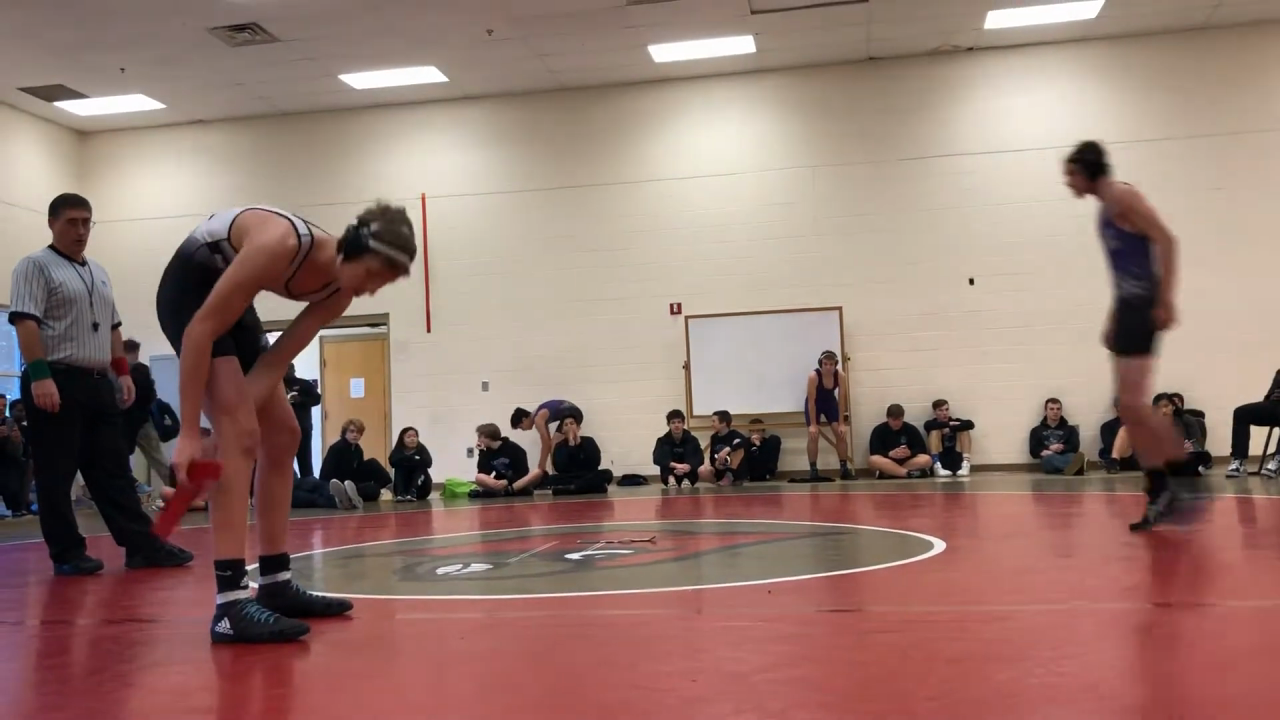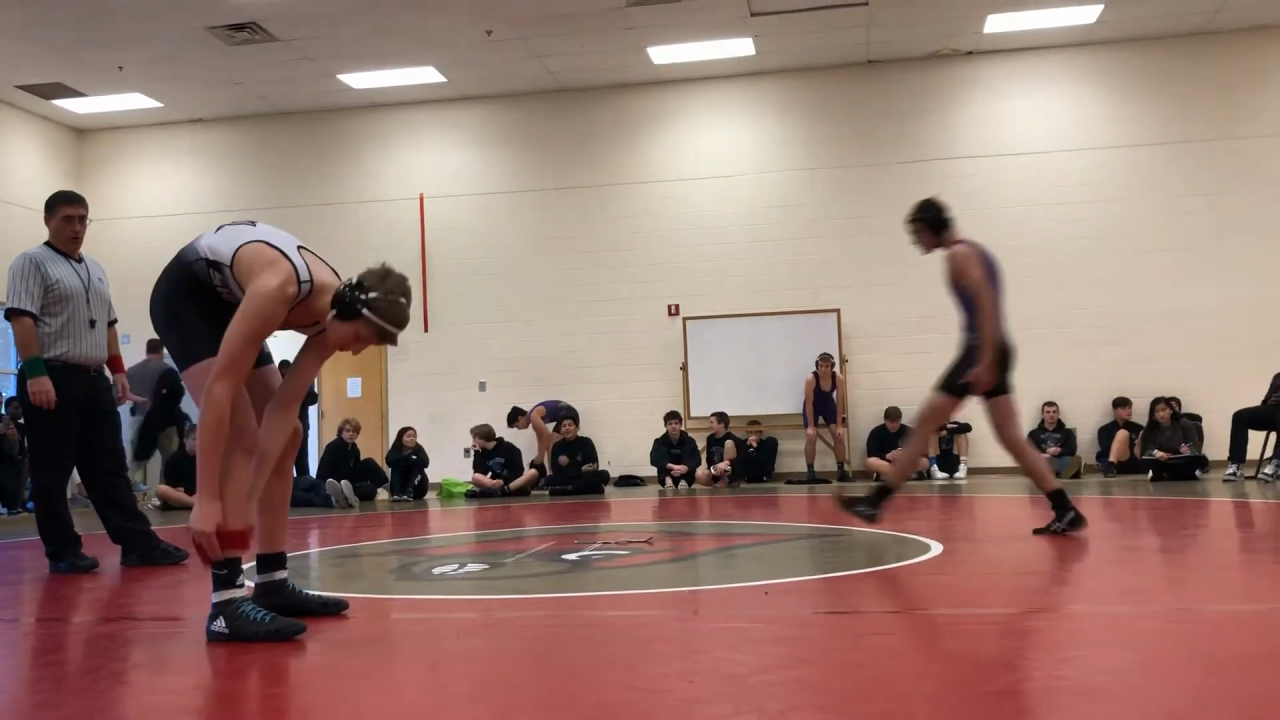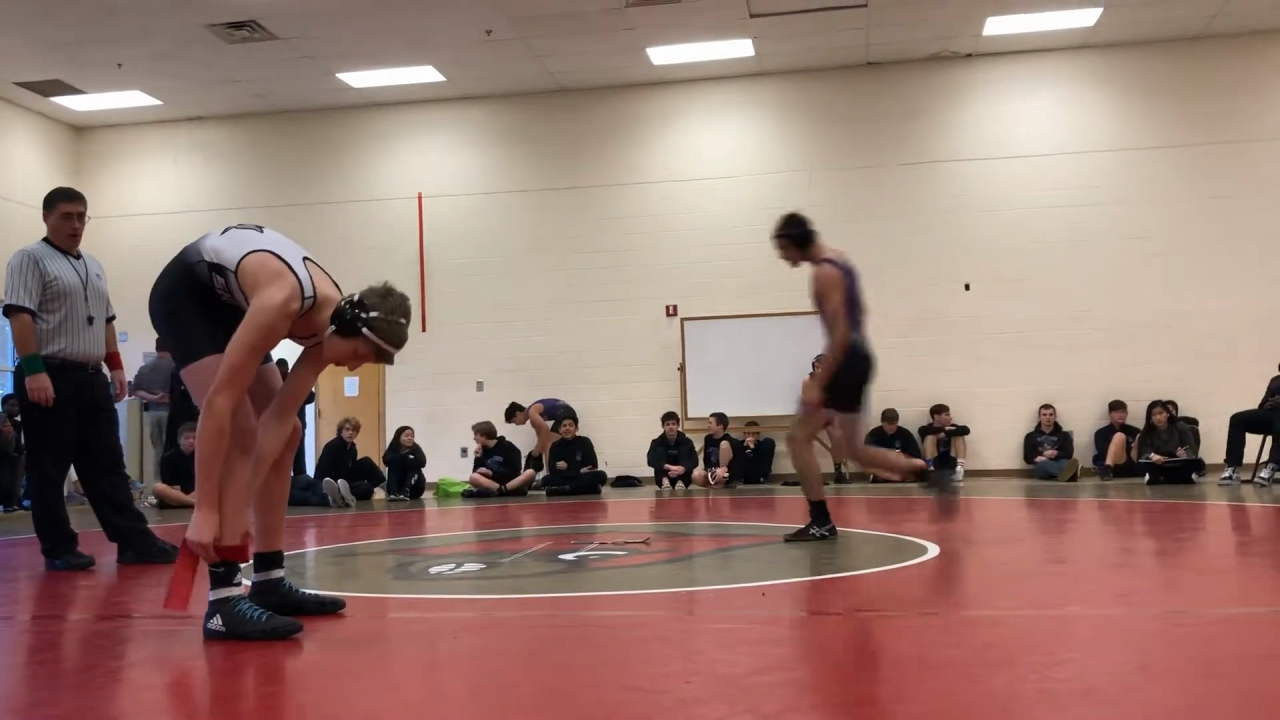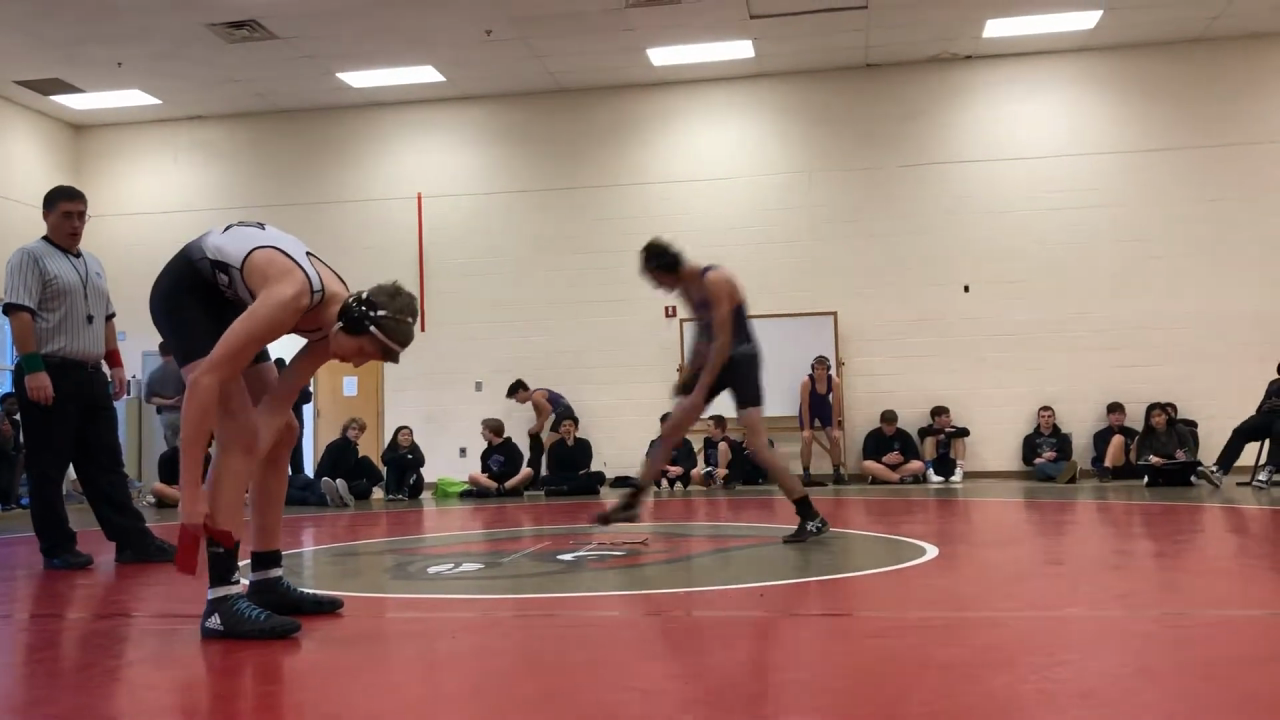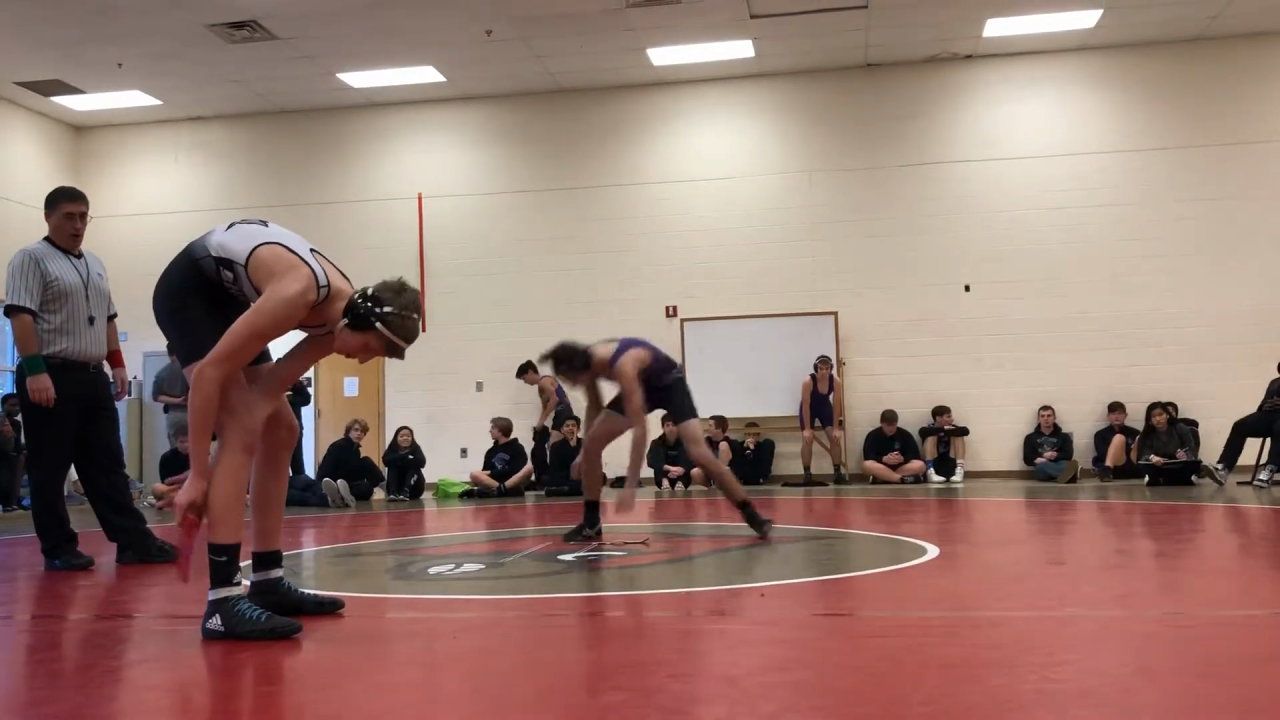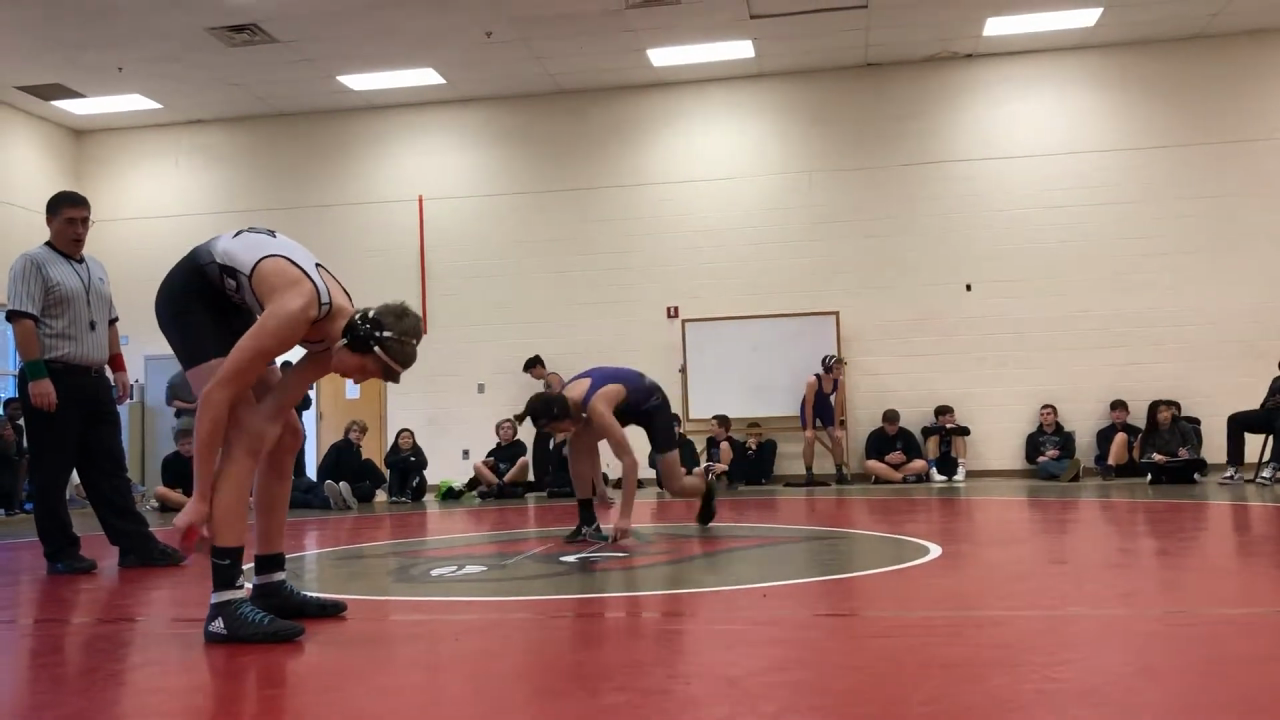
dt=0.3s
person 1, frame 1
left shoulder: (340, 289)
right shoulder: (281, 245)
left elbow: (275, 361)
right elbow: (200, 329)
left wrist: (237, 414)
right wrist: (188, 433)
left hip: (231, 299)
right hip: (189, 289)
left knee: (283, 434)
right knee: (242, 434)
left ankle: (275, 585)
right ankle: (231, 604)
person 1, frame 2
left shoulder: (332, 313)
right shoulder: (280, 289)
left elbow: (284, 410)
right elbow: (221, 390)
left wrist: (248, 503)
right wrist: (207, 498)
left hip: (226, 302)
right hip: (185, 296)
left knee: (288, 436)
right knee: (240, 433)
left ankle: (272, 584)
right ankle: (227, 603)
person 1, frame 3
left shoulder: (331, 322)
right shoulder: (282, 303)
left elbow: (279, 417)
right elbow: (219, 402)
left wrist: (240, 508)
right wrist: (205, 510)
left hip: (226, 301)
right hip: (184, 295)
left knee: (288, 435)
right knee: (241, 433)
left ankle: (269, 583)
right ankle: (224, 602)
person 1, frame 4
left shoulder: (336, 315)
right shoulder: (291, 299)
left elbow: (274, 405)
right elbow: (204, 382)
left wrist: (227, 495)
right wrist: (189, 492)
left hip: (225, 298)
right hip: (185, 292)
left knee: (282, 432)
right knee: (241, 432)
left ankle: (266, 581)
right ankle: (222, 600)
person 1, frame 5
left shoulder: (339, 314)
right shoulder: (298, 294)
left elbow: (264, 392)
right elbow: (209, 373)
left wrist: (207, 473)
right wrist: (198, 475)
left hip: (228, 296)
right hip: (188, 291)
left knee: (280, 432)
right knee: (243, 433)
left ankle: (268, 583)
right ankle: (223, 602)
person 1, frame 6
left shoulder: (340, 328)
right shoulder: (300, 311)
left elbow: (271, 416)
right elbow: (217, 394)
left wrist: (228, 500)
right wrist: (199, 499)
left hip: (231, 301)
right hip: (191, 294)
left knee: (286, 435)
right knee: (245, 433)
left ankle: (270, 585)
right ankle: (225, 605)
person 2, frame 1
left shoulder: (99, 272)
right shoulder: (35, 265)
right elbow: (25, 323)
left wrist: (122, 372)
right wrist: (40, 376)
left hip: (99, 383)
right hip: (56, 382)
left knee: (114, 470)
right knee: (57, 473)
left ankle: (143, 545)
right ankle: (67, 553)
person 2, frame 2
left shoulder: (95, 269)
right shoulder: (32, 263)
right elbow: (21, 319)
left wrist: (117, 369)
right wrist: (35, 373)
left hip: (94, 381)
right hip: (51, 379)
left knee: (110, 467)
right knee: (52, 471)
left ankle: (138, 543)
right ankle: (63, 552)
person 2, frame 3
left shoulder: (93, 266)
left wrist: (115, 366)
right wrist: (33, 370)
left hip: (92, 378)
right hip: (49, 376)
left knee: (107, 465)
right knee: (49, 469)
left ankle: (135, 541)
right ankle: (58, 549)
person 2, frame 4
left shoulder: (94, 264)
left wrist: (115, 364)
right wrist: (33, 369)
left hip: (91, 376)
right hip: (49, 374)
left knee: (106, 464)
right knee: (48, 467)
left ankle: (133, 540)
right ankle: (58, 548)
person 2, frame 5
left shoulder: (95, 265)
right shoulder: (31, 258)
right elbow: (21, 316)
left wrist: (117, 364)
right wrist: (34, 370)
left hip: (93, 377)
right hip: (51, 376)
left knee: (108, 464)
right knee: (50, 468)
left ankle: (134, 541)
right ankle: (59, 549)
person 2, frame 6
left shoulder: (96, 269)
right shoulder: (32, 263)
right elbow: (23, 321)
left wrist: (118, 368)
right wrist: (36, 376)
left hip: (95, 382)
right hip: (52, 381)
left knee: (110, 468)
right knee: (52, 472)
left ankle: (136, 544)
right ankle: (61, 553)
person 3, frame 1
left shoulder: (1122, 196)
right shoulder: (1106, 204)
left elbow: (1166, 241)
left wrist: (1165, 300)
right wrist: (1112, 318)
left hip: (1142, 304)
right hip: (1129, 304)
left knee: (1131, 401)
right knee: (1128, 404)
right ankle: (1161, 491)
person 3, frame 2
left shoulder: (959, 255)
right shoulder: (970, 252)
left elbow: (988, 307)
left wrist: (985, 361)
left hip: (982, 351)
right hip: (989, 349)
left knee: (923, 426)
right knee: (1011, 438)
left ankle: (874, 502)
right ankle: (1065, 512)
person 3, frame 3
left shoulder: (823, 274)
right shoulder: (837, 261)
left elbow: (839, 334)
left wrist: (818, 386)
left hip: (846, 360)
right hip: (856, 358)
left knee: (798, 439)
right knee: (856, 451)
left ankle: (821, 522)
person 3, frame 4
left shoulder: (715, 282)
right shoulder: (685, 286)
left elbow: (724, 340)
left wrist: (700, 391)
right wrist: (689, 371)
left hip: (740, 359)
right hip: (712, 358)
left knee: (757, 445)
right knee: (671, 433)
left ankle: (811, 518)
right ankle: (630, 505)
person 3, frame 5
left shoulder: (624, 366)
right shoulder: (587, 362)
left elbow: (640, 429)
right elbow: (594, 405)
left wrist: (630, 486)
right wrist: (584, 450)
left hip: (669, 384)
right hip: (642, 388)
left knee: (700, 455)
right knee: (592, 443)
left ankle: (751, 515)
right ankle: (591, 523)
person 3, frame 6
left shoulder: (595, 407)
right shoulder: (563, 399)
left elbow: (629, 461)
right elbow: (589, 443)
left wrist: (625, 515)
left hip: (652, 403)
right hip: (626, 405)
left knee: (675, 486)
right knee: (577, 444)
left ankle: (705, 485)
right ankle: (588, 522)
